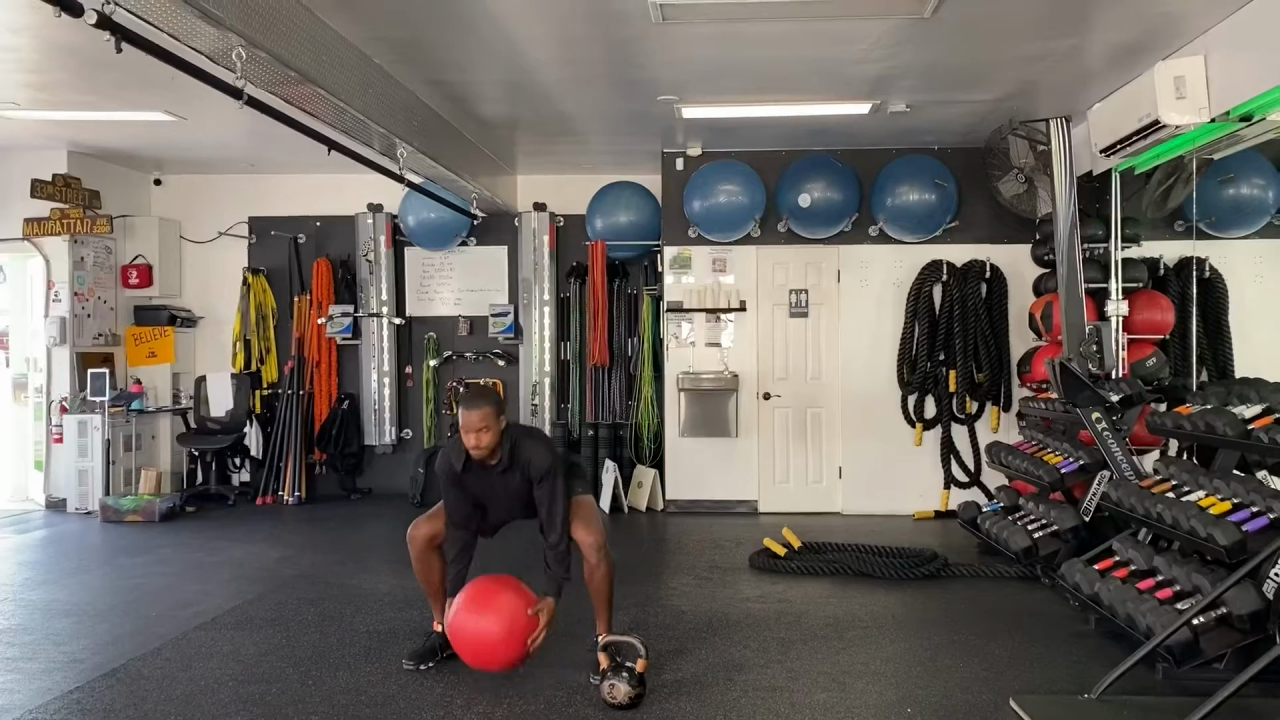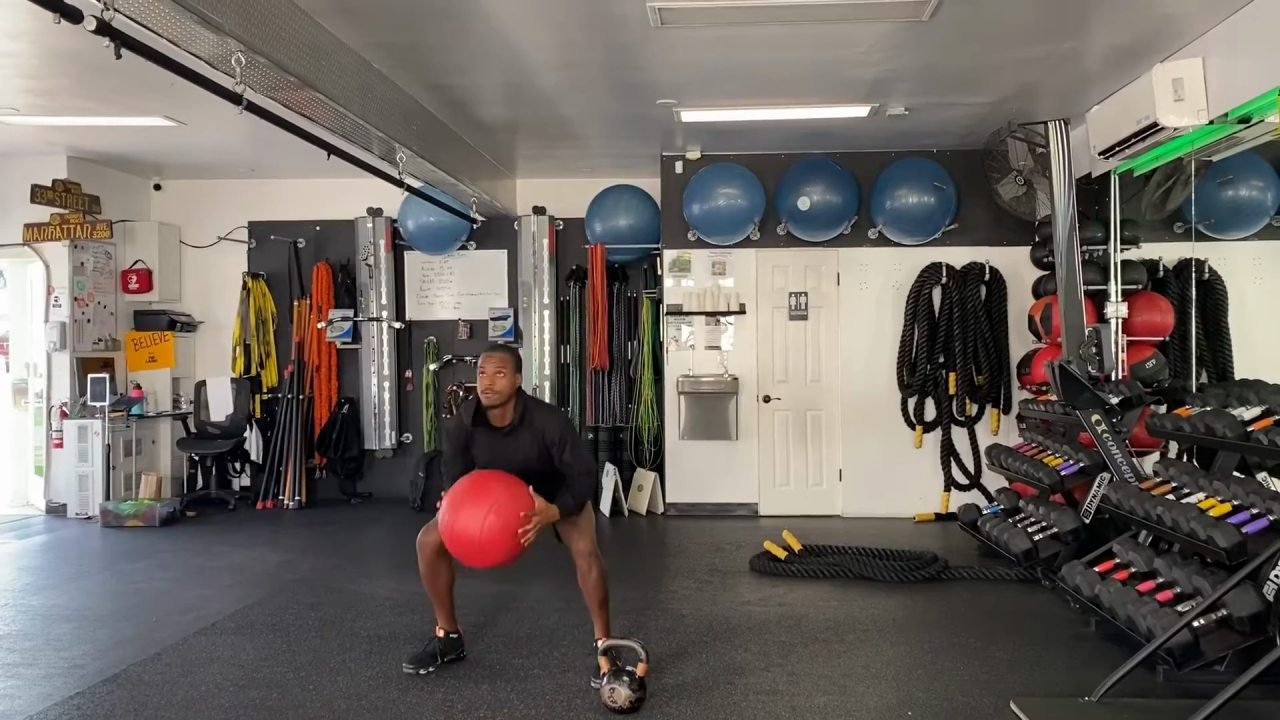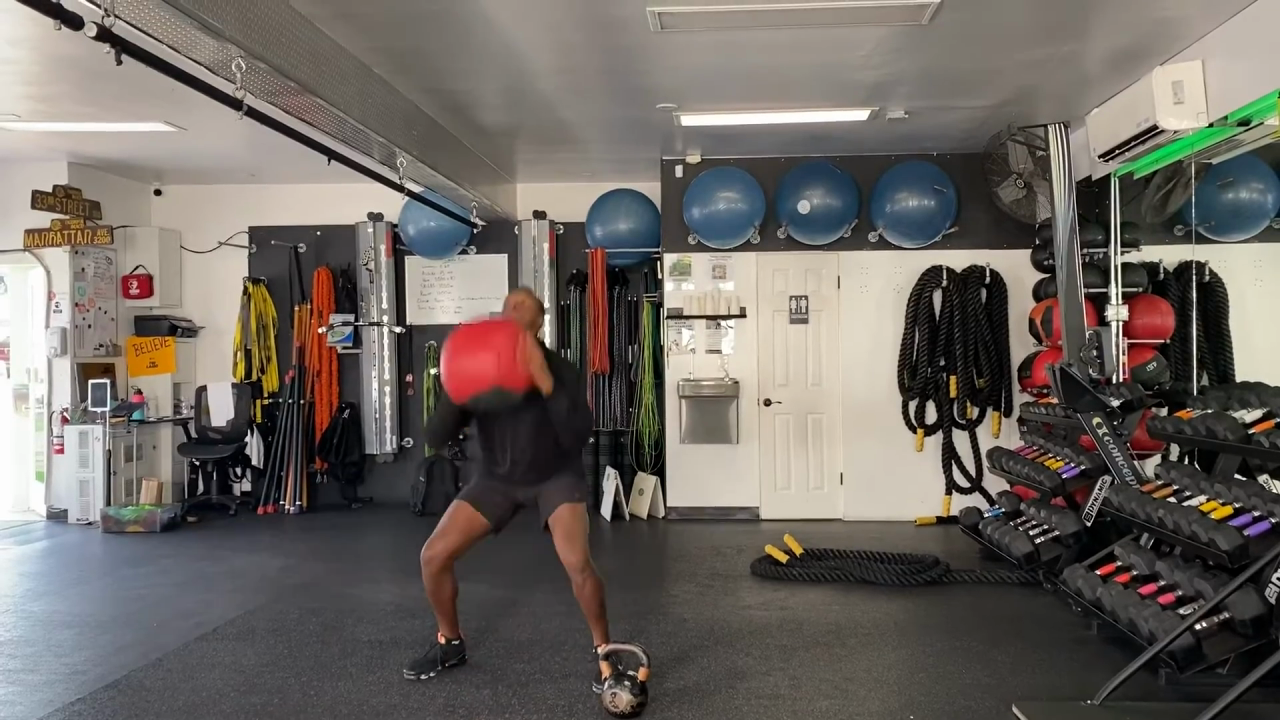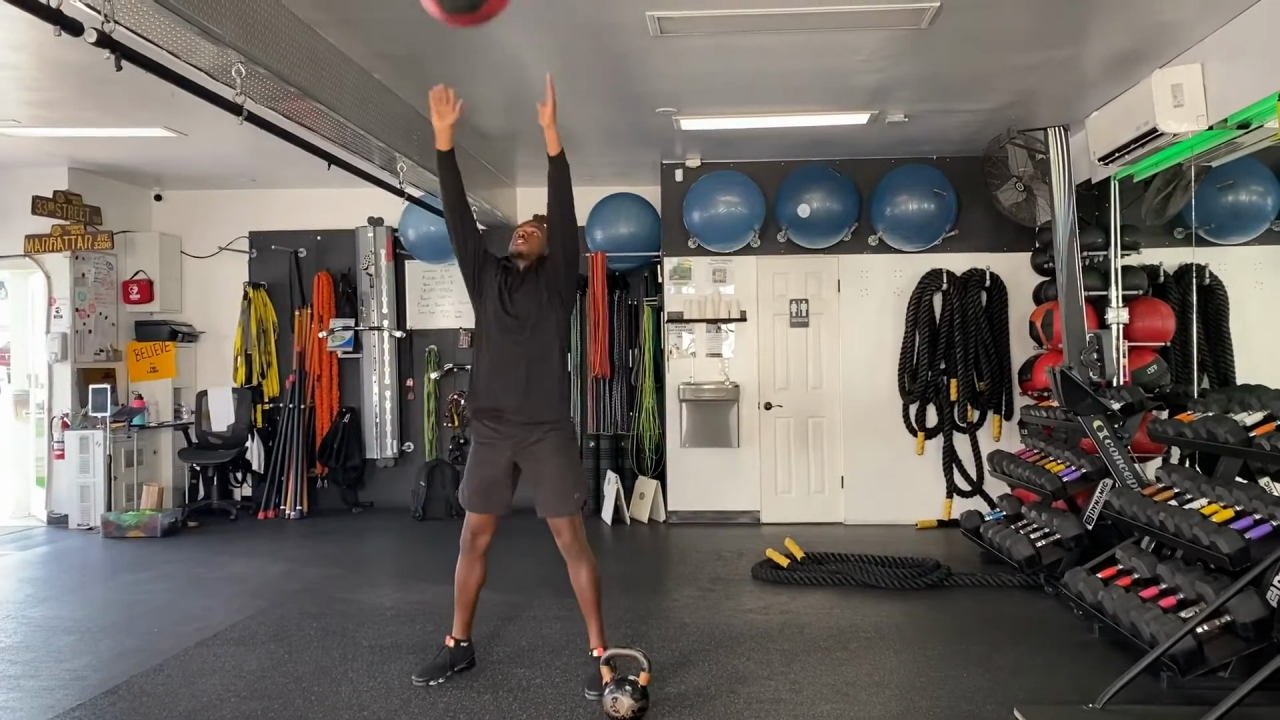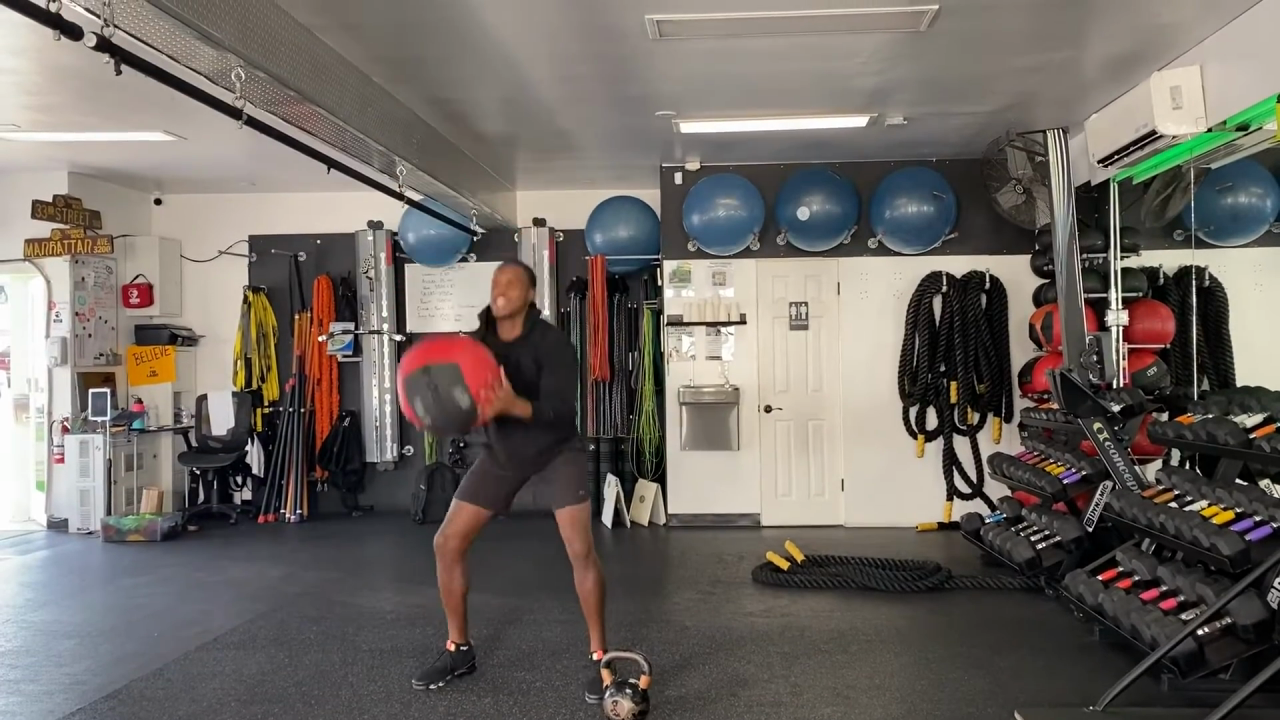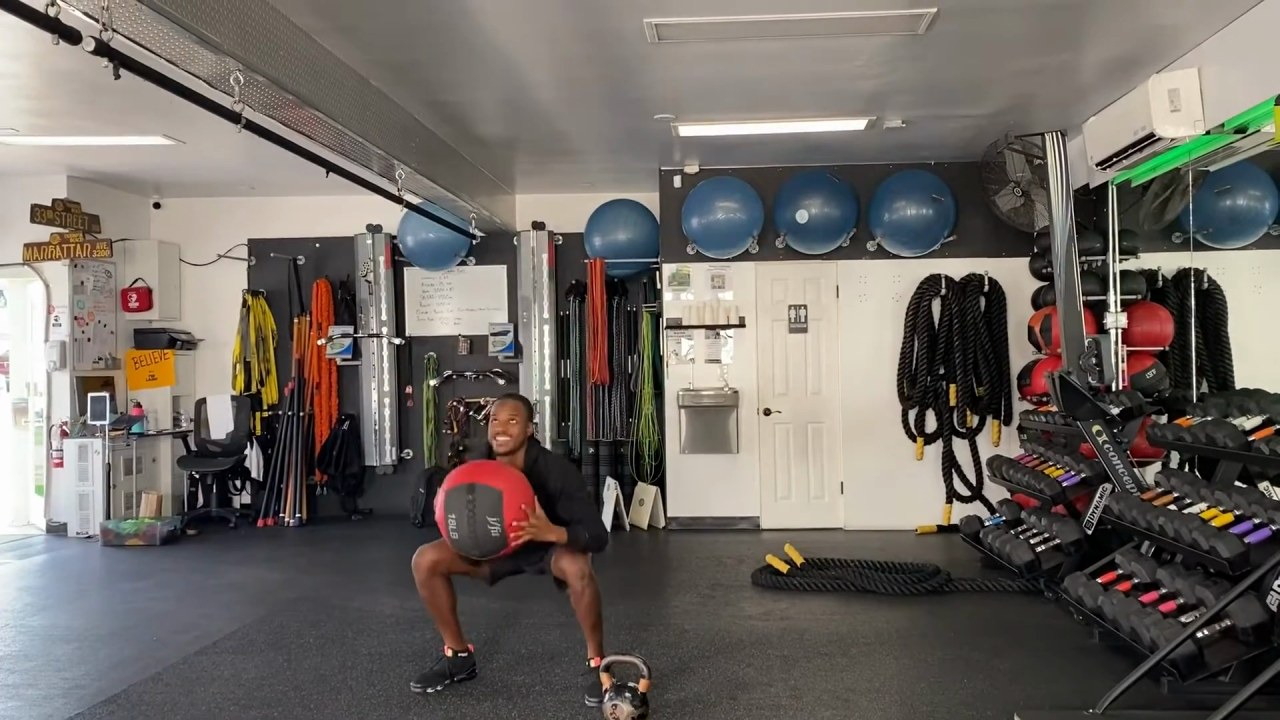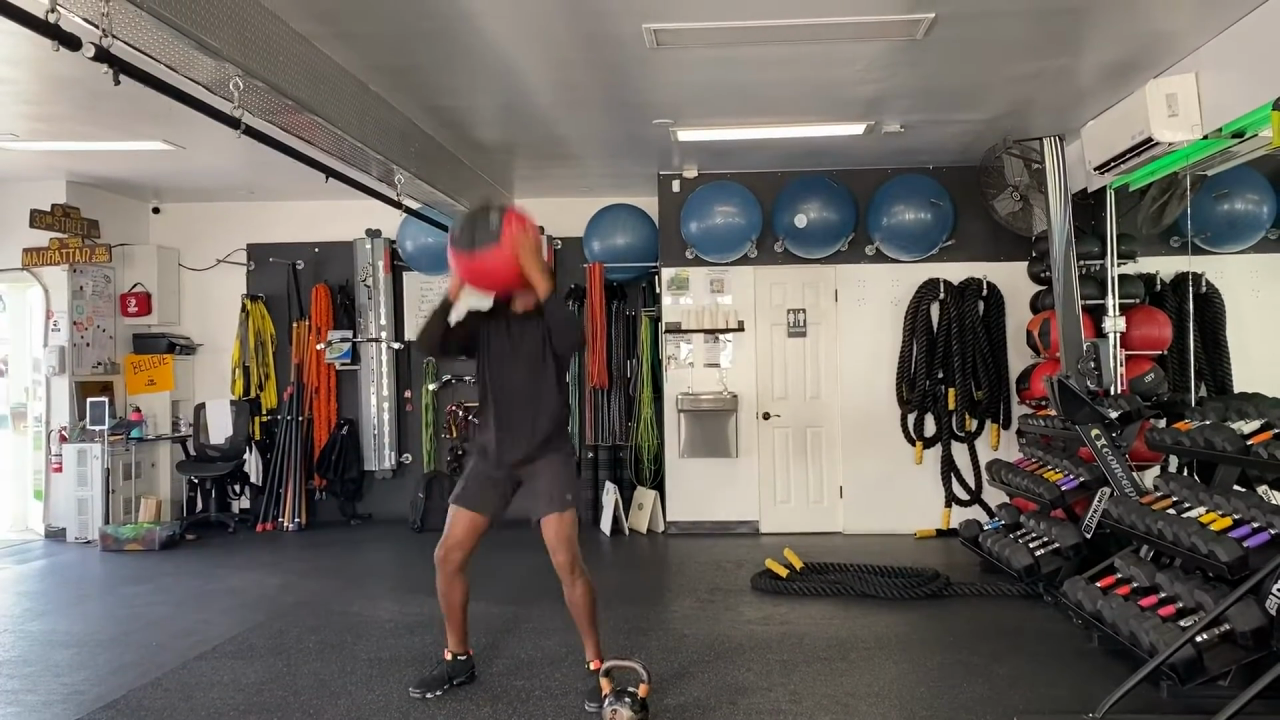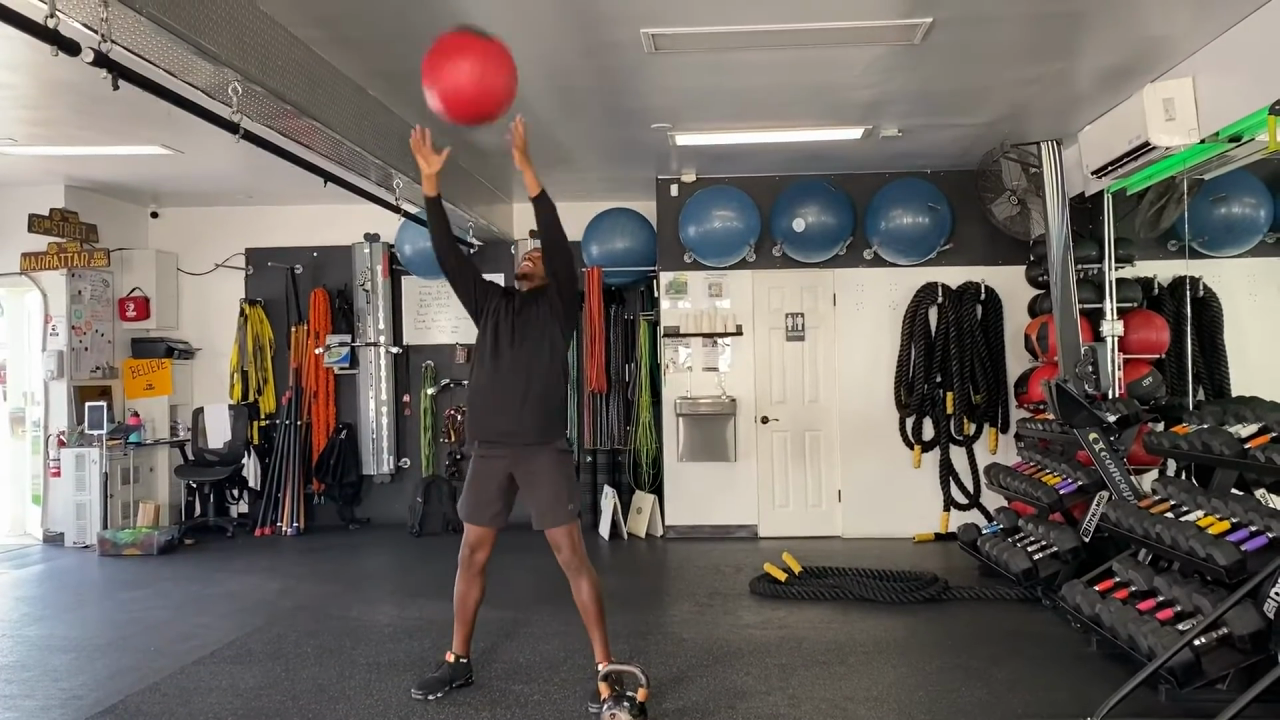
dt=0.5s
person 1, frame 1
left shoulder: (537, 452)
right shoulder: (450, 459)
left elbow: (555, 527)
right elbow: (459, 528)
left wrist: (550, 596)
right wrist: (453, 593)
left hip: (562, 486)
right hip: (492, 500)
left knee: (592, 542)
right knee: (420, 534)
right ankle: (443, 631)
person 1, frame 2
left shoulder: (547, 421)
right shoulder: (462, 424)
left elbow: (585, 477)
right elbow: (452, 481)
left wrist: (552, 511)
left hip: (554, 497)
left knee: (584, 550)
right knee: (430, 540)
left ankle: (604, 646)
right ankle: (448, 636)
person 1, frame 3
left shoulder: (558, 369)
left elbow: (577, 436)
right elbow: (436, 437)
left wrist: (546, 383)
left hip: (555, 476)
right hip: (496, 477)
left knee: (576, 562)
right knee: (433, 556)
left ankle: (604, 651)
right ankle: (449, 642)
person 1, frame 4
left shoulder: (556, 283)
right shoulder: (487, 279)
left elbow: (565, 220)
right elbow: (458, 218)
left wrist: (551, 134)
right wrist: (444, 138)
left hip: (548, 430)
right hip: (492, 430)
left knee: (571, 543)
right knee: (474, 539)
left ankle: (599, 653)
right ankle: (458, 645)
person 1, frame 5
left shoulder: (551, 342)
right shoulder: (475, 345)
left elbow: (561, 410)
left wrist: (513, 405)
left hip: (556, 449)
right hip: (501, 453)
left knee: (580, 548)
right knee: (447, 542)
left ankle: (599, 657)
right ankle: (459, 649)
person 1, frame 6
left shoulder: (556, 471)
left elbow: (597, 536)
right elbow: (468, 554)
left wrist: (549, 532)
left hip: (556, 542)
left knee: (578, 571)
right knee: (426, 560)
left ankle: (596, 663)
right ankle: (458, 656)
person 1, frame 7
left shoulder: (551, 323)
right shoulder: (483, 324)
left elbow: (573, 336)
right elbow: (430, 345)
left wrist: (537, 272)
right wrist: (453, 290)
left hip: (547, 454)
right hip: (492, 453)
left knee: (566, 562)
right knee: (448, 556)
left ankle: (596, 666)
right ankle: (458, 658)
person 1, frame 8
left shoulder: (562, 304)
right shoulder: (490, 302)
left elbow: (560, 245)
right elbow: (447, 256)
left wrist: (526, 168)
right wrist: (431, 181)
left hip: (543, 449)
right hip: (489, 449)
left knee: (572, 560)
right knee: (472, 557)
left ankle: (605, 668)
right ankle: (458, 661)
